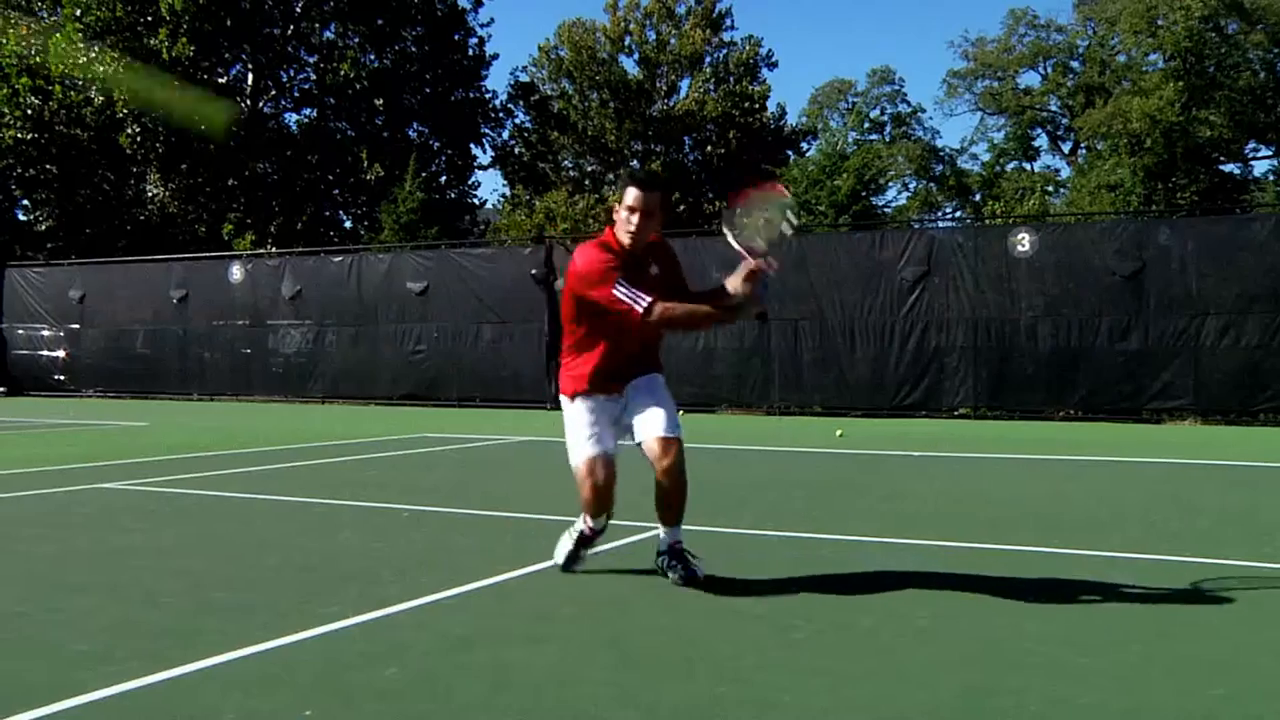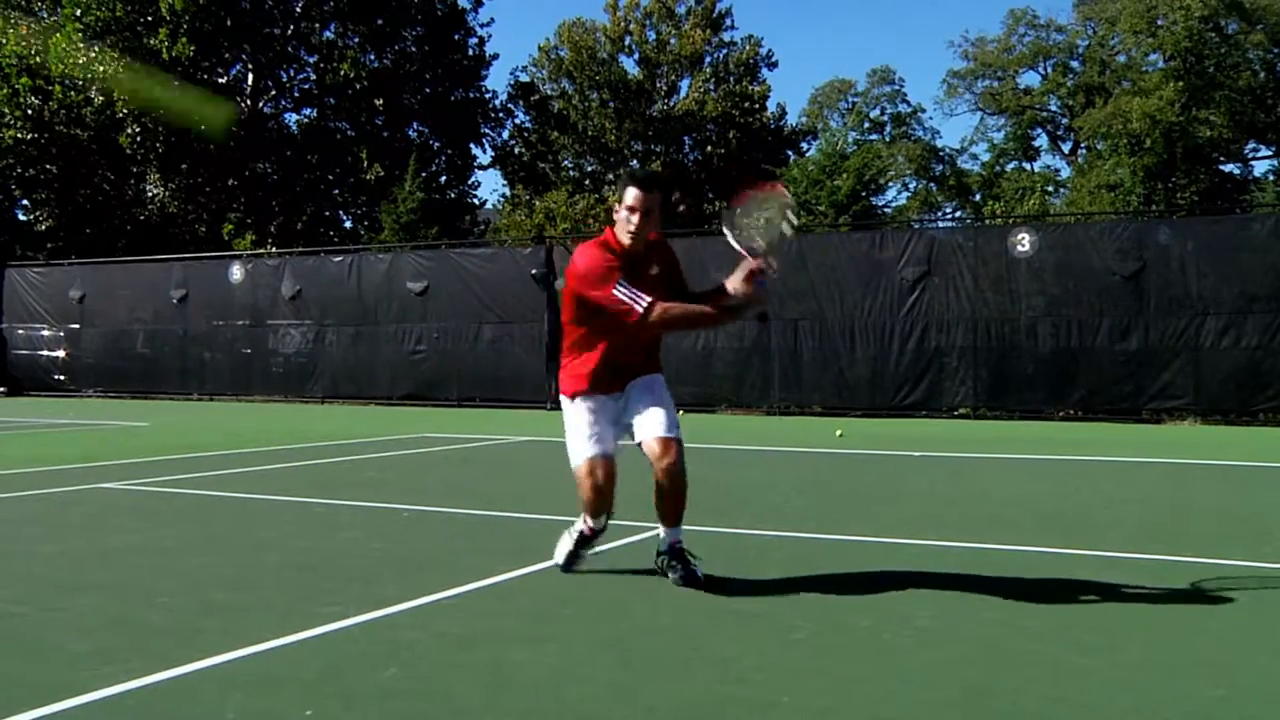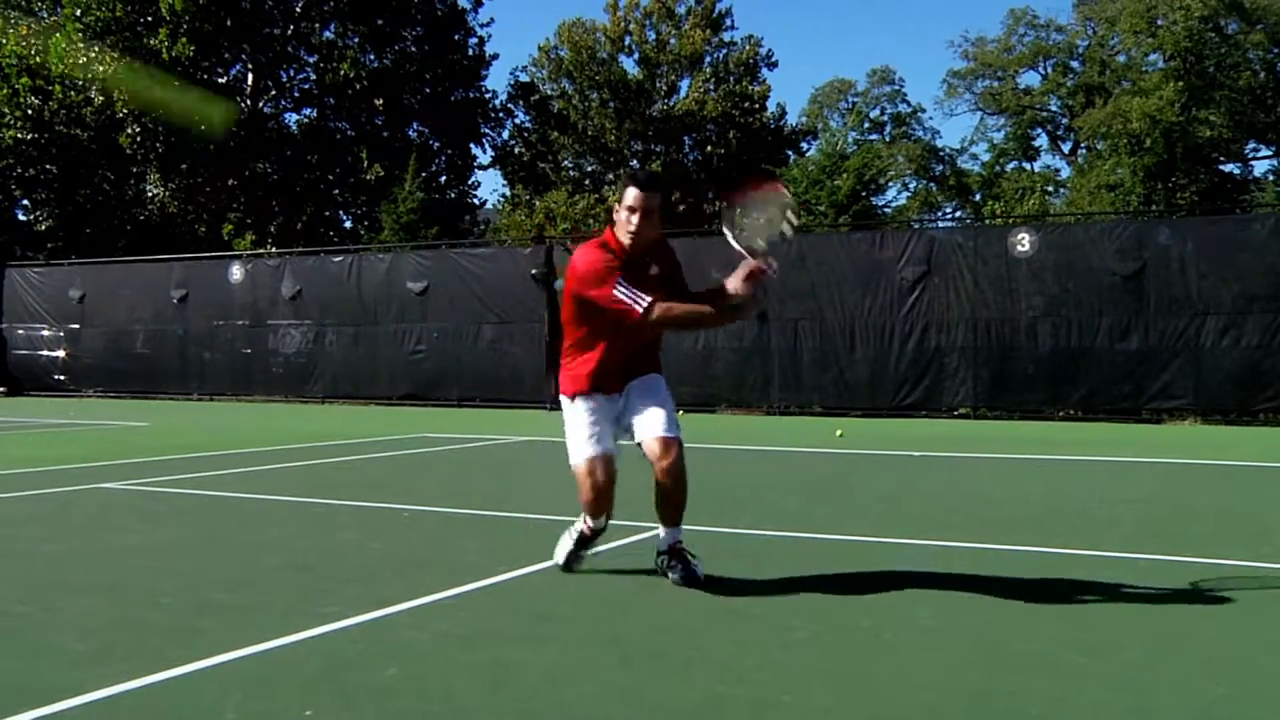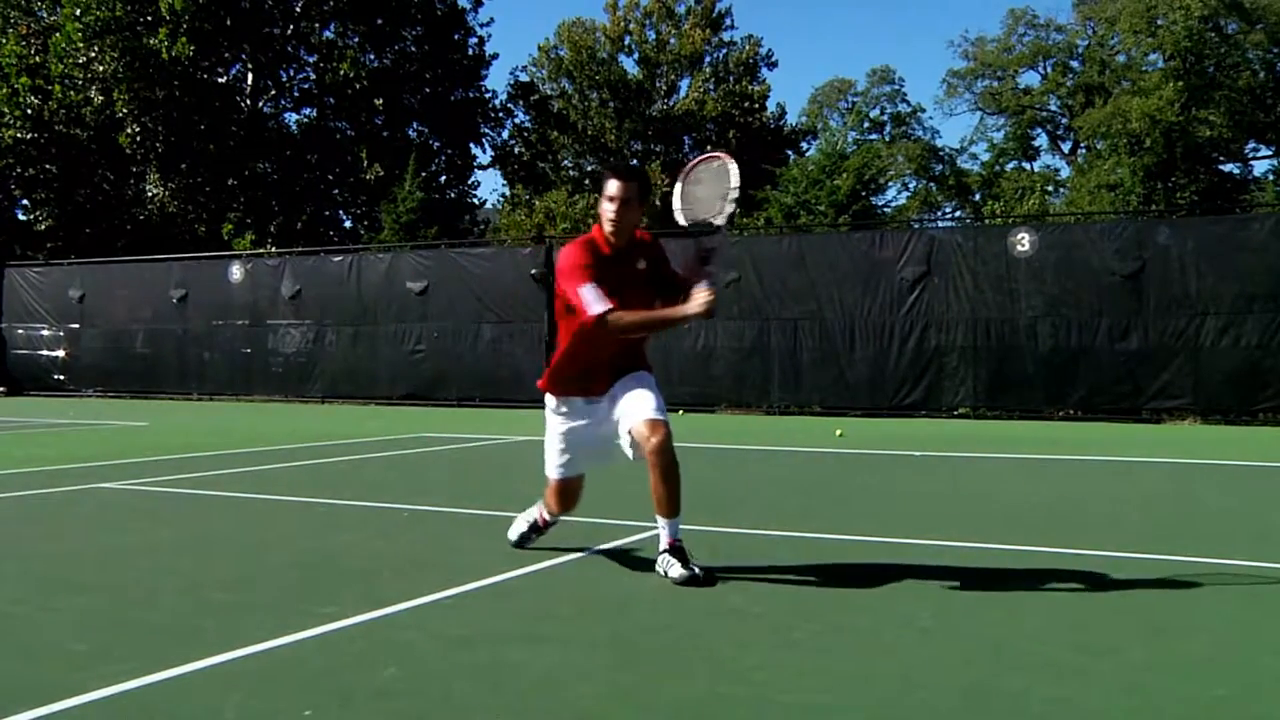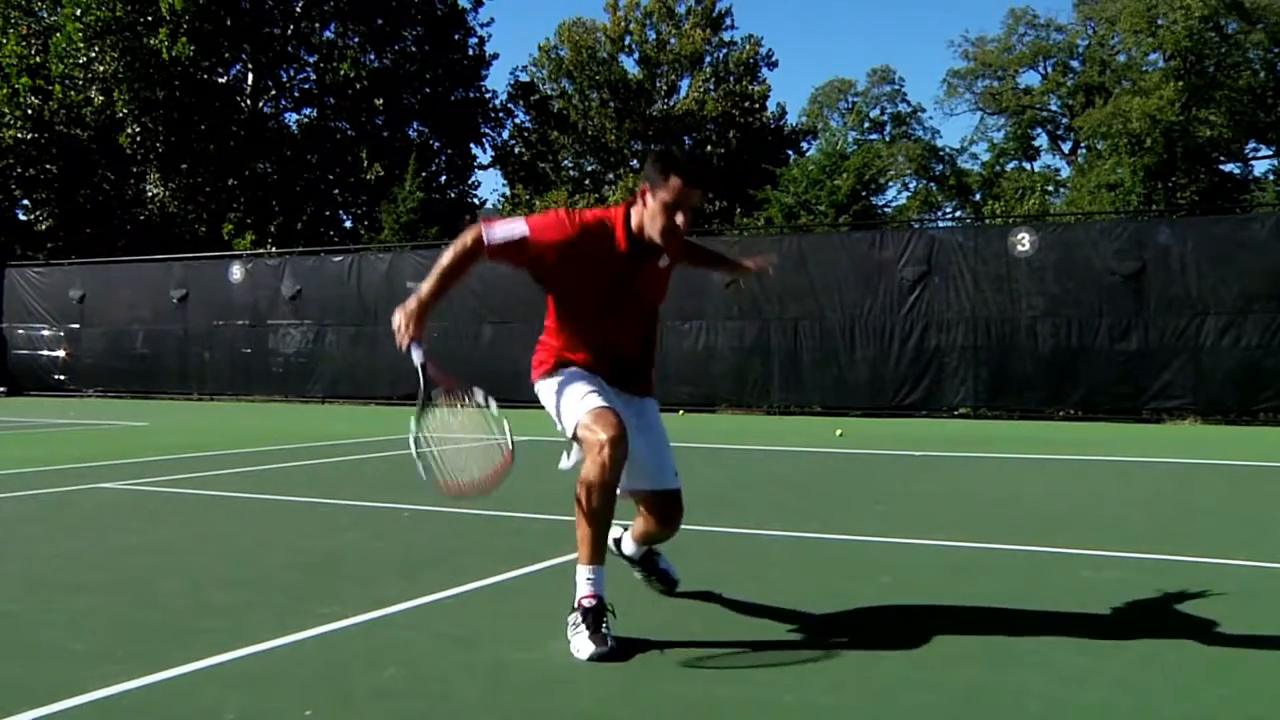
dt=1s
person 1, frame 1
left shoulder: (660, 251)
right shoulder: (592, 260)
left elbow: (687, 303)
right elbow: (658, 317)
left wrist: (732, 285)
right wrist: (730, 306)
left hip: (640, 377)
right hip: (587, 383)
left knee: (667, 456)
right knee: (597, 492)
left ankle: (670, 547)
right ankle: (590, 523)
person 1, frame 2
left shoulder: (660, 252)
right shoulder: (592, 260)
left elbow: (691, 304)
right elbow: (654, 316)
left wrist: (729, 288)
right wrist: (727, 306)
left hip: (640, 376)
right hip: (588, 382)
left knee: (668, 456)
right knee: (597, 502)
left ankle: (670, 548)
right ankle: (588, 525)
person 1, frame 3
left shoulder: (660, 251)
right shoulder: (592, 260)
left elbow: (692, 304)
right elbow: (655, 316)
left wrist: (729, 289)
right wrist: (724, 304)
left hip: (639, 376)
right hip: (587, 383)
left knee: (668, 456)
right knee: (597, 503)
left ankle: (670, 547)
right ankle: (589, 524)
person 1, frame 4
left shoulder: (650, 248)
right shoulder: (577, 255)
left elbow: (674, 298)
right elbow: (607, 323)
left wrist: (692, 283)
right wrist: (685, 311)
left hip: (628, 375)
right hip: (573, 388)
left knee: (657, 437)
right knee: (562, 502)
left ankle: (669, 546)
right ankle: (545, 513)
person 1, frame 5
left shoulder: (666, 238)
right shoulder: (575, 232)
right elbow: (478, 237)
left wrist: (732, 265)
right wrist: (421, 299)
left hip: (633, 384)
right hip: (571, 371)
left knee: (667, 516)
right knee: (609, 439)
left ankle: (634, 543)
right ankle: (588, 603)
